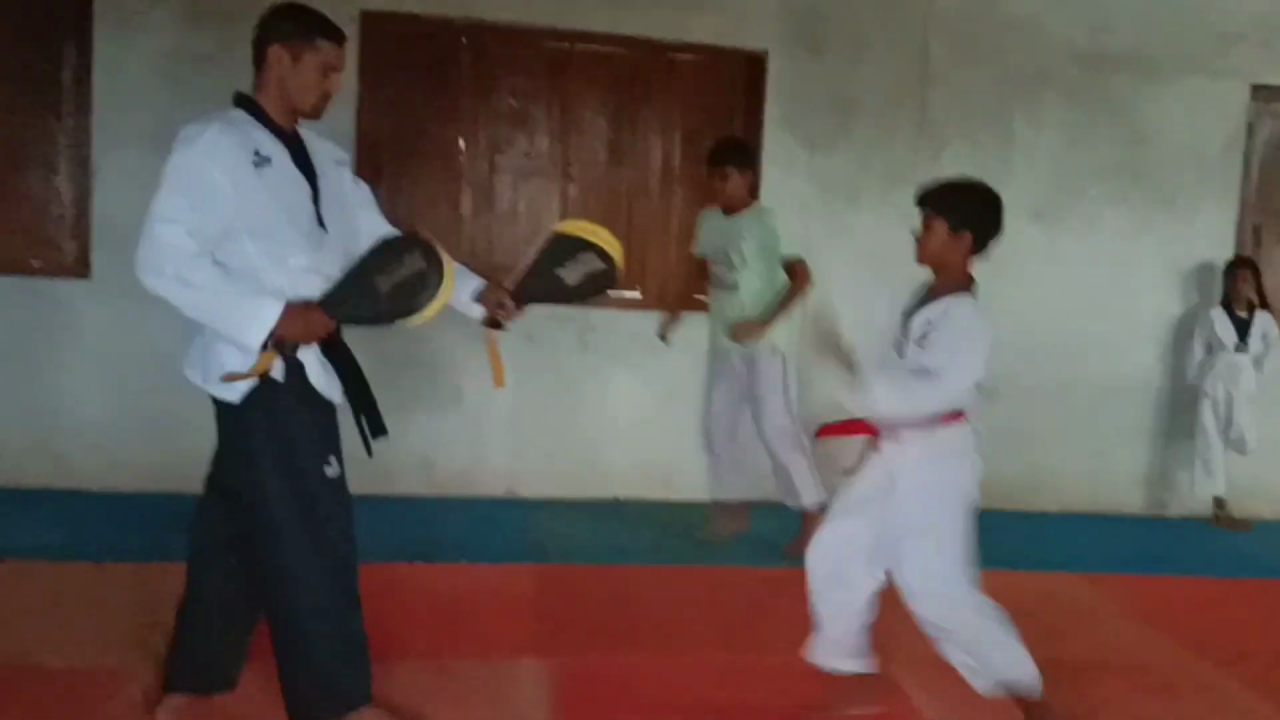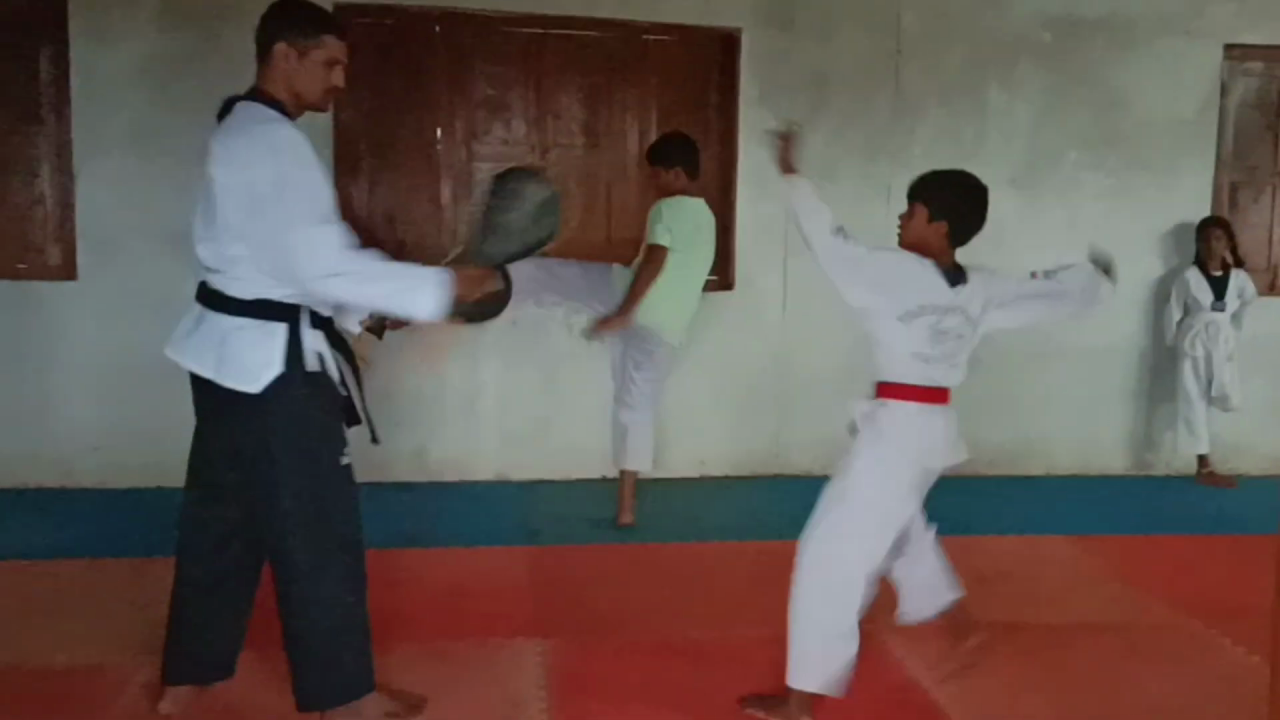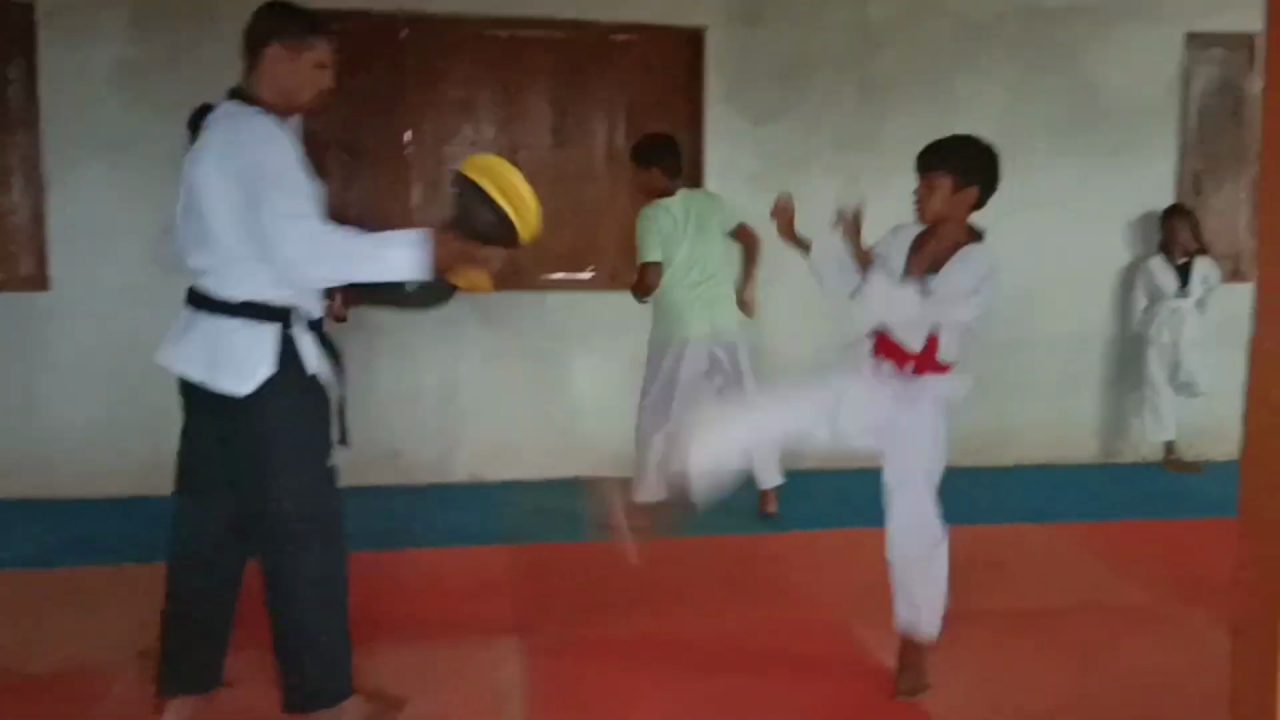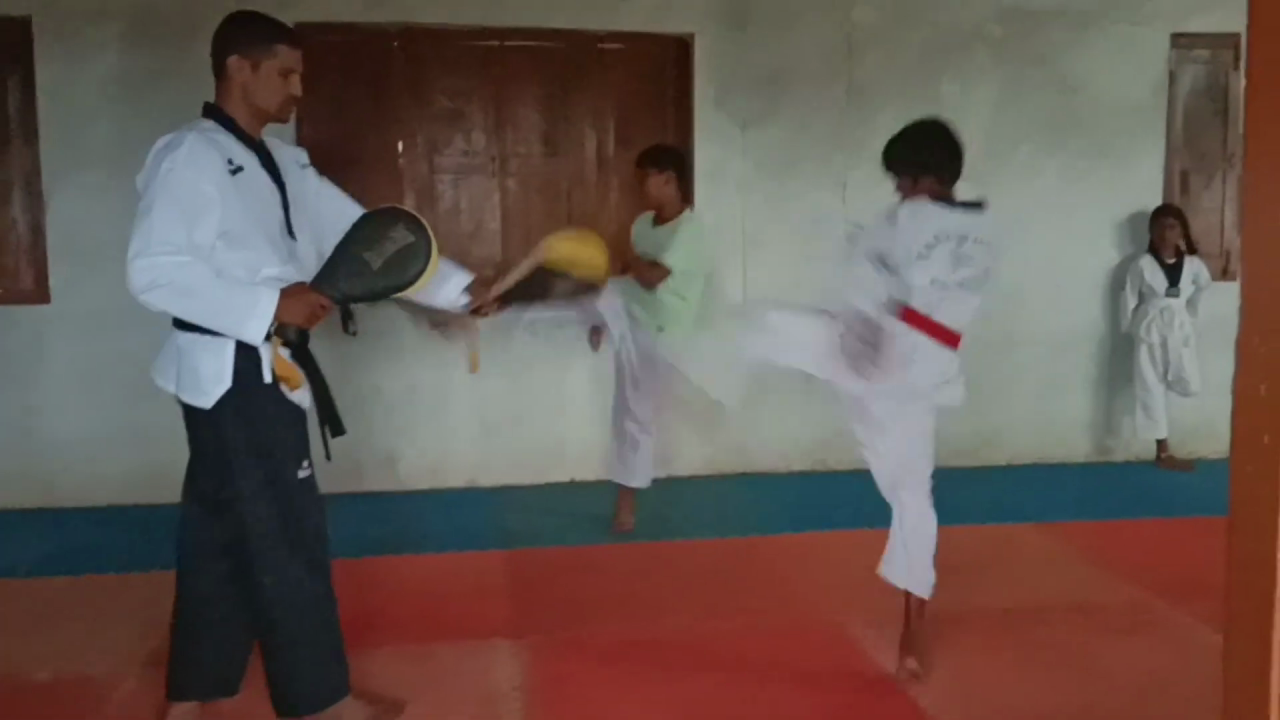
dt=0.7s
person 1, frame 1
left shoulder: (322, 157)
right shoulder: (213, 144)
left elbow: (380, 240)
right elbow: (163, 257)
left wrist: (473, 291)
right wrist: (269, 318)
left hip: (295, 366)
right hip: (262, 368)
left knee: (239, 522)
right knee: (310, 535)
person 1, frame 2
left shoulder: (246, 134)
right shoulder: (267, 144)
right elbow: (318, 263)
left wrist: (357, 310)
right wrist: (440, 288)
left hip: (232, 349)
right hip: (271, 355)
left knee: (222, 510)
right knee: (317, 525)
person 1, frame 3
left shoulder: (220, 132)
right shoulder: (262, 139)
right elbow: (302, 249)
left wrist: (313, 298)
right wrist: (422, 251)
left hip: (214, 347)
right hip: (262, 356)
left knee: (211, 517)
right knee: (302, 526)
person 1, frame 4
left shoulder: (283, 162)
right shoulder: (189, 158)
right elbow: (153, 273)
right wrist: (268, 305)
left hip: (257, 368)
right hip: (232, 371)
left knee: (219, 526)
right knee: (284, 533)
person 2, frame 1
left shoulder: (963, 319)
right shoulder: (932, 301)
left elbow: (922, 399)
left hip: (933, 463)
right hip: (900, 458)
left knee: (938, 595)
right knee: (833, 555)
person 2, frame 2
left shoulder: (897, 272)
right shoulder: (980, 287)
left elbow: (829, 244)
right elbow: (1065, 291)
left wrist: (790, 172)
right wrist: (1098, 273)
left hip: (896, 427)
right hip: (935, 426)
left knee: (830, 550)
right knee: (893, 527)
right ankle: (952, 612)
person 2, frame 3
left shoulder: (978, 267)
right shoulder: (906, 239)
left elbow: (910, 312)
right elbow: (848, 285)
left wrist: (861, 252)
right wrist: (792, 236)
left hip: (919, 399)
right hip: (871, 380)
left knee: (914, 519)
right knee: (772, 413)
left ankle: (914, 644)
person 2, frame 4
left shoulder: (909, 216)
right shoulder: (980, 232)
left elbow: (863, 274)
left hip: (890, 350)
right hip: (935, 370)
left knee: (769, 328)
right knee: (910, 495)
right ankle: (915, 629)
person 3, frame 1
left shoulder: (764, 221)
right shoulder: (707, 220)
left elbow: (800, 276)
left wrist: (763, 324)
right wrist: (677, 313)
left hip: (761, 344)
right hip: (725, 344)
left knee: (776, 427)
right knee: (718, 425)
left ankle: (812, 509)
right ankle: (733, 508)
person 3, frame 2
left shoulder: (667, 209)
right shoulder: (706, 216)
left elbow: (654, 261)
left wrist: (621, 313)
left hip: (636, 309)
right hip: (668, 328)
left knee: (550, 274)
right knee: (636, 407)
right ankle: (626, 500)
person 3, frame 3
left shoulder: (651, 216)
right shoulder: (710, 201)
left elbow: (649, 280)
right elbow: (750, 241)
left wrist: (638, 291)
right wrist: (744, 290)
left hip: (679, 331)
right hip: (725, 324)
left knee: (656, 416)
left ankle: (645, 500)
right ankle: (768, 494)
person 3, frame 4
left shoulder: (688, 230)
right shoulder: (643, 222)
left elbow: (652, 279)
left wrist: (623, 255)
left hip: (656, 331)
right hip: (627, 310)
left knee: (634, 413)
left ankle: (627, 496)
person 4, frame 1
right shoulder: (1213, 316)
right elbow: (1197, 352)
right wrist: (1198, 381)
left hip: (1243, 386)
right hip: (1215, 386)
left knee: (1244, 443)
right knee: (1211, 444)
right ankle: (1220, 507)
person 4, frame 2
left shoulder: (1238, 277)
right shoulder: (1188, 277)
left elbow: (1248, 303)
right elbow: (1173, 313)
left wrist: (1231, 330)
right wrist: (1175, 343)
left hip: (1223, 345)
right hip: (1194, 345)
left knee: (1229, 401)
right knee: (1193, 403)
right ankle: (1204, 466)
person 4, frame 3
left shoulder: (1202, 265)
right shoulder: (1152, 265)
left elbow: (1211, 288)
right elbow: (1139, 300)
left wrist: (1196, 315)
right wrist: (1142, 330)
left hip: (1189, 332)
right hip: (1160, 332)
left knee: (1194, 387)
right knee: (1160, 389)
right ankle: (1171, 452)
person 4, frame 4
left shoulder: (1192, 264)
right shoulder: (1142, 265)
left elbow: (1203, 287)
right elbow: (1129, 300)
left wrist: (1188, 315)
right wrist: (1131, 329)
left hip: (1180, 331)
right hip: (1151, 331)
left knee: (1188, 386)
right knee: (1151, 388)
right ankle: (1163, 451)
